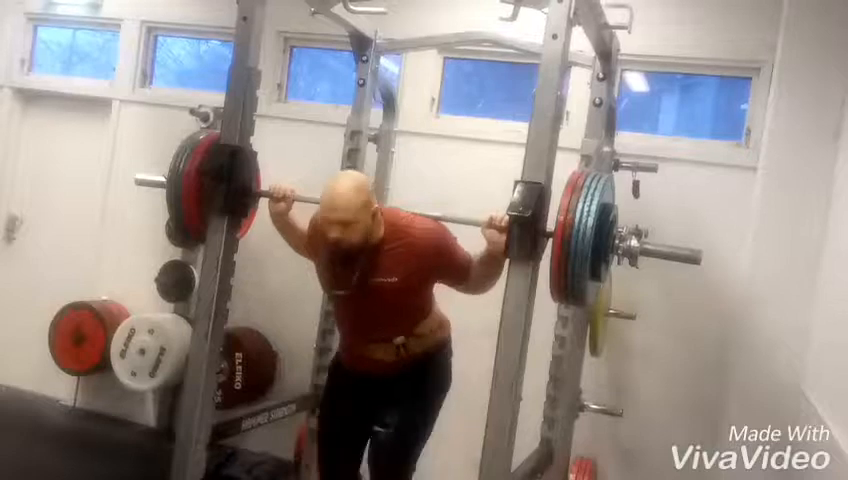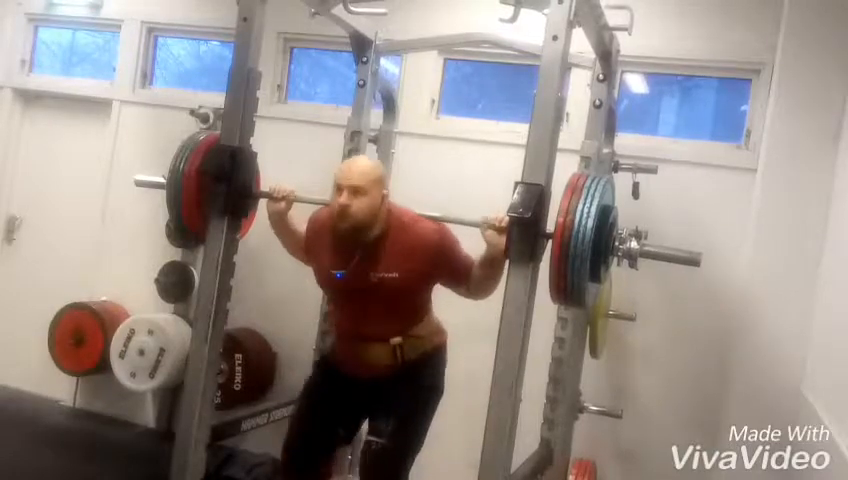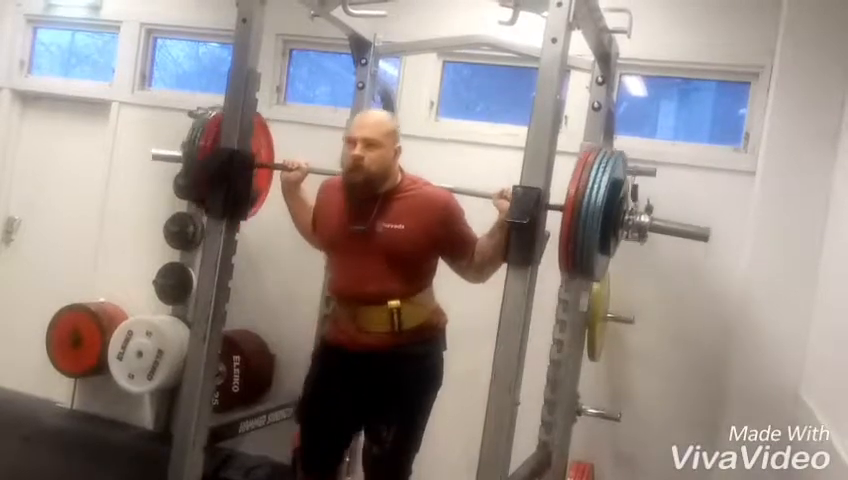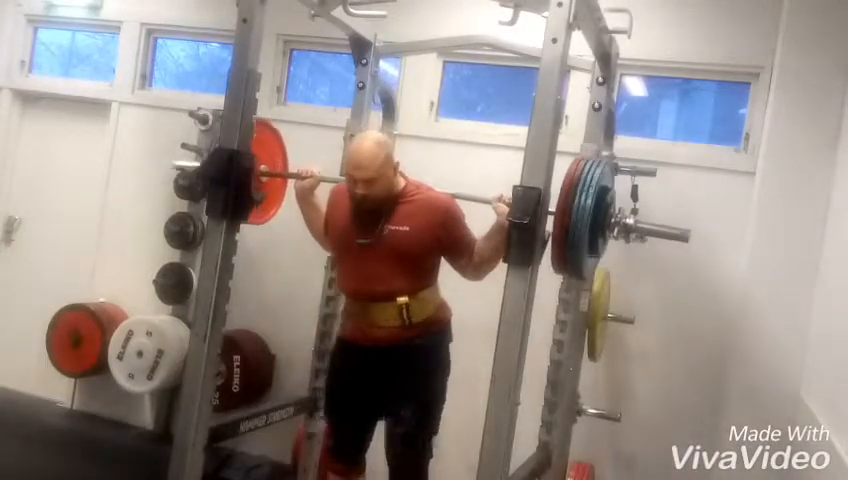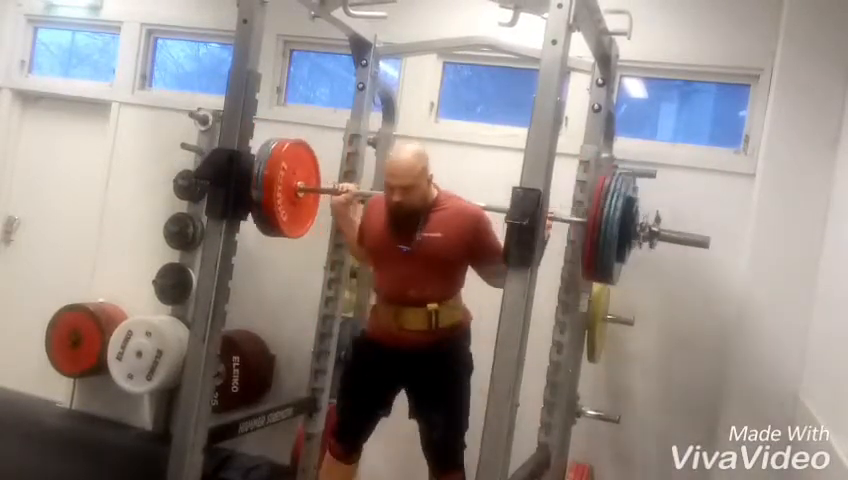
dt=1s
person 1, frame 1
left shoulder: (423, 240)
right shoulder: (325, 230)
left elbow: (473, 282)
left wrist: (495, 253)
right wrist: (281, 218)
left hip: (418, 368)
right hip: (354, 362)
person 1, frame 2
left shoulder: (424, 238)
right shoulder: (323, 225)
left elbow: (475, 286)
left wrist: (495, 255)
right wrist: (279, 219)
left hip: (409, 371)
right hip: (343, 362)
person 1, frame 3
left shoulder: (434, 204)
right shoulder: (332, 192)
left elbow: (475, 268)
left wrist: (506, 225)
right wrist: (291, 190)
left hip: (407, 353)
right hip: (340, 343)
person 1, frame 4
left shoulder: (436, 207)
right shoulder: (341, 198)
left elbow: (473, 267)
left wrist: (502, 228)
right wrist: (305, 197)
left hip: (417, 344)
right hip: (356, 340)
right knee: (342, 448)
person 1, frame 5
left shoulder: (466, 218)
right shoulder: (376, 210)
left elbow: (499, 274)
right wrist: (342, 212)
left hip: (439, 347)
right hip: (379, 339)
right knee: (345, 436)
